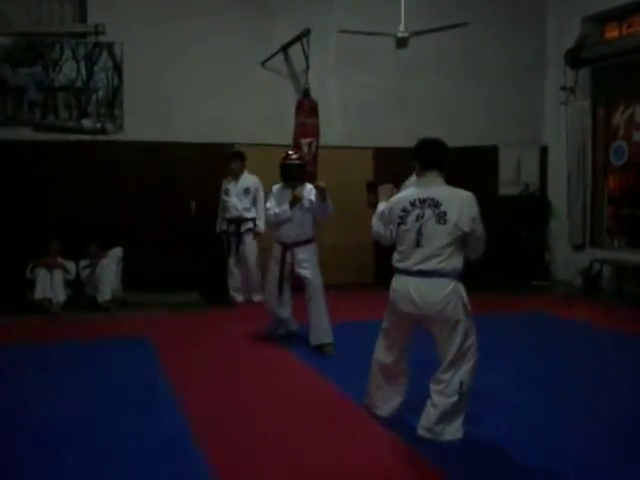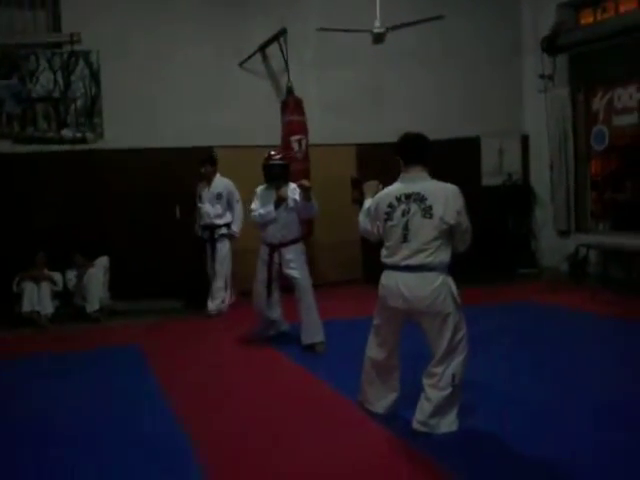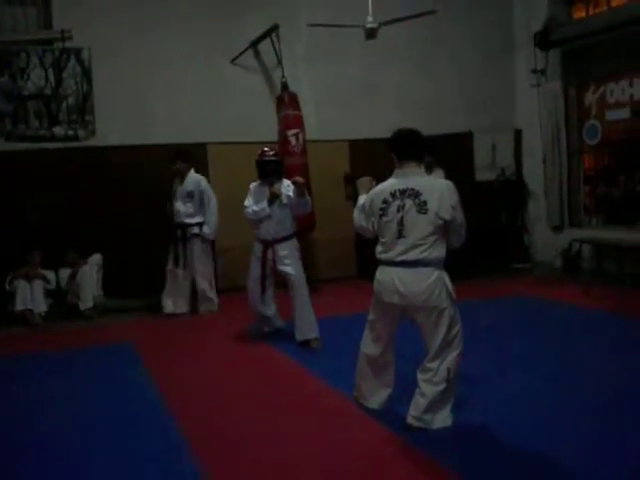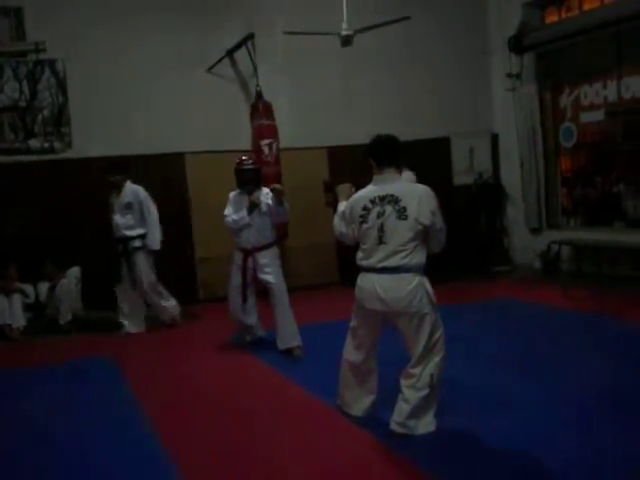
dt=0.5s
person 1, frame 1
left shoulder: (399, 201)
right shoulder: (464, 200)
left elbow: (381, 234)
right elbow: (476, 249)
left wrist: (382, 202)
left hip: (404, 287)
right hip: (443, 290)
left knee: (390, 349)
right knee: (458, 358)
left ankle: (380, 403)
right ankle: (438, 424)
person 1, frame 2
left shoulder: (384, 197)
right shoulder: (449, 193)
left elbow: (368, 231)
right elbow: (462, 242)
left wrist: (368, 199)
left hip: (393, 282)
right hip: (432, 284)
left knee: (382, 345)
right knee: (450, 351)
left ankle: (375, 400)
right ankle: (432, 417)
person 1, frame 3
left shoulder: (378, 193)
right shoulder: (444, 188)
left elbow: (364, 228)
right elbow: (457, 237)
left wrist: (362, 196)
left hip: (388, 278)
right hip: (427, 280)
left knee: (376, 340)
right knee: (444, 347)
left ankle: (369, 395)
right ankle: (426, 413)
person 1, frame 4
left shoulder: (358, 199)
right shoulder: (422, 194)
left elbow: (344, 235)
right elbow: (437, 242)
left wrist: (342, 203)
left hip: (369, 285)
right hip: (408, 285)
left knee: (359, 347)
right knee: (427, 352)
left ankle: (353, 402)
right ankle: (410, 418)
person 2, frame 1
left shoulder: (310, 190)
right shoulder: (276, 191)
left elbow: (323, 214)
right elbow: (270, 216)
left wrist: (323, 197)
right wrist: (290, 204)
left hip: (305, 249)
right hip: (282, 249)
left knee: (315, 288)
right knee: (274, 290)
left ankle: (322, 338)
right ankle: (283, 326)
person 2, frame 2
left shoulder: (294, 189)
right shoulder: (261, 192)
left elbow: (309, 213)
right elbow: (256, 217)
left wrist: (307, 196)
right wrist: (275, 205)
left hip: (292, 249)
right hip: (269, 250)
left knee: (304, 288)
right knee: (263, 291)
left ankle: (313, 337)
right ankle: (274, 326)
person 2, frame 3
left shoulder: (288, 186)
right shoulder: (254, 188)
left elbow: (303, 209)
right elbow: (249, 213)
left wrist: (301, 192)
right wrist: (269, 201)
left hip: (286, 245)
right hip: (263, 246)
left knee: (298, 284)
right knee: (257, 288)
left ankle: (307, 333)
right ankle: (269, 323)
person 2, frame 4
left shoulder: (267, 194)
right shoulder: (234, 197)
left elbow: (282, 217)
right elbow: (229, 222)
left wrist: (280, 200)
right wrist: (248, 210)
left hip: (266, 253)
right hip: (243, 255)
left knee: (279, 293)
right knee: (238, 297)
left ankle: (290, 341)
right ankle: (251, 331)
person 3, frame 1
left shoulder: (253, 181)
right shoulder: (226, 183)
left elbow: (260, 205)
right elbow: (222, 207)
left wrist: (259, 226)
right wrist: (219, 227)
left hip: (247, 226)
right hip: (230, 227)
left knee: (250, 261)
right knee: (233, 263)
left ankle: (256, 294)
right ankle: (237, 295)
person 3, frame 2
left shoulder: (226, 184)
right shoulder: (200, 187)
left elbow: (237, 207)
right elbow: (199, 210)
left wrist: (234, 229)
right wrist: (199, 231)
left hip: (222, 232)
right hip: (207, 232)
left knee: (221, 269)
right knee: (212, 270)
left ankle: (216, 305)
right ankle: (226, 298)
person 3, frame 3
left shoulder: (199, 181)
right shoulder: (177, 183)
left elbow: (211, 206)
left wrist: (208, 231)
right wrist: (176, 228)
left hip: (196, 231)
right hip: (181, 232)
left knee: (202, 270)
right knee: (174, 270)
left ankle: (208, 305)
right ankle: (175, 306)
person 3, frame 4
left shoulder: (137, 192)
right shoulder: (114, 197)
left elbow: (152, 216)
right elbow: (116, 222)
left wrist: (153, 242)
right wrist: (118, 244)
left hip: (139, 244)
right hip: (124, 246)
left knee: (147, 283)
right knee: (126, 287)
left ankle: (170, 311)
right ankle: (132, 324)
